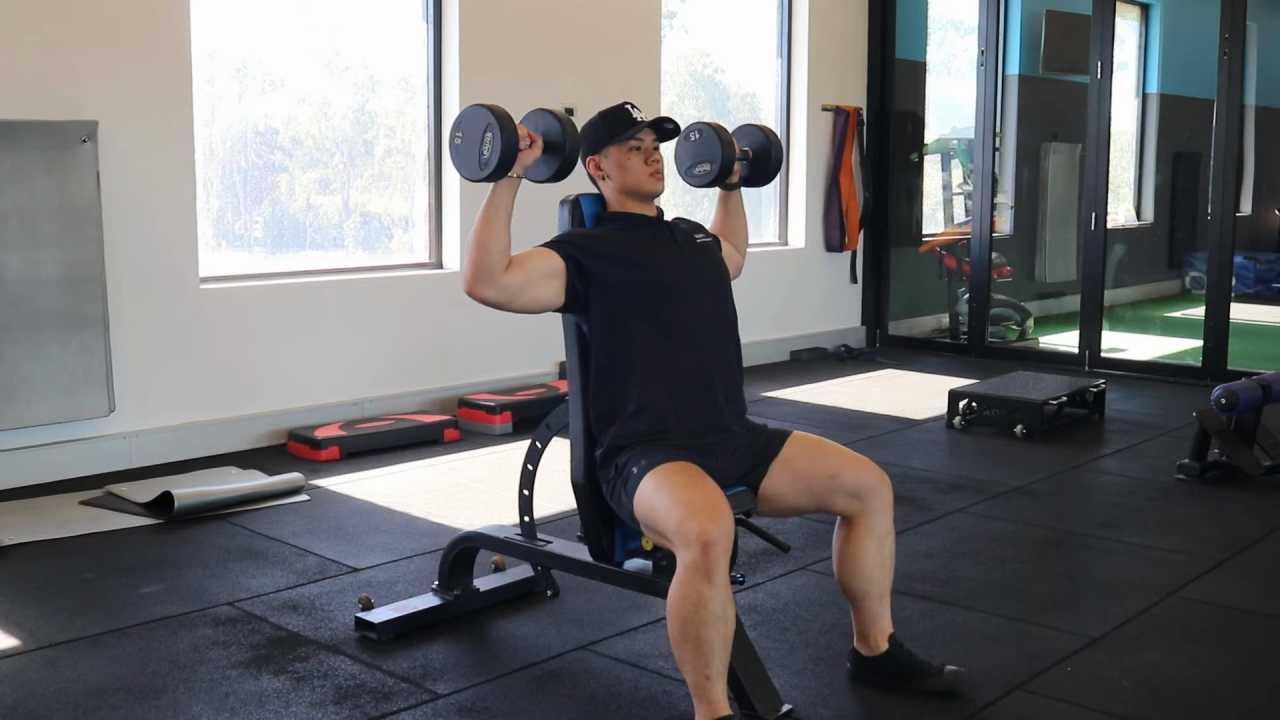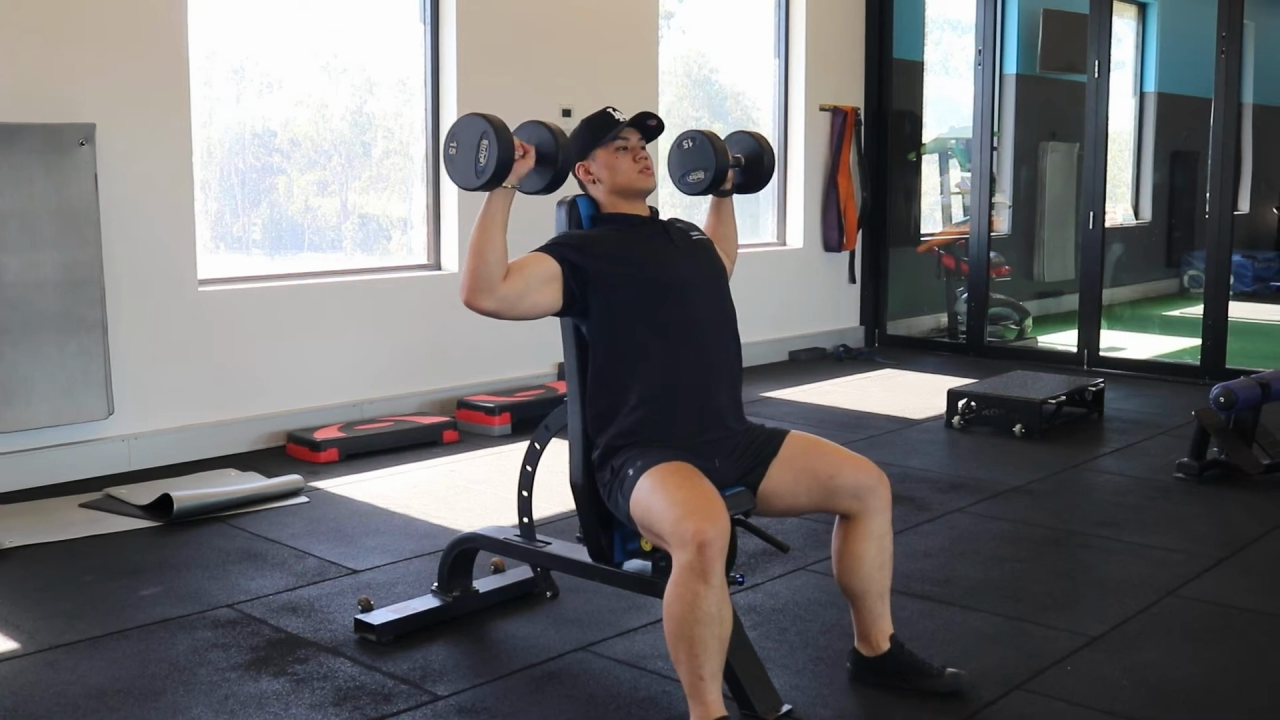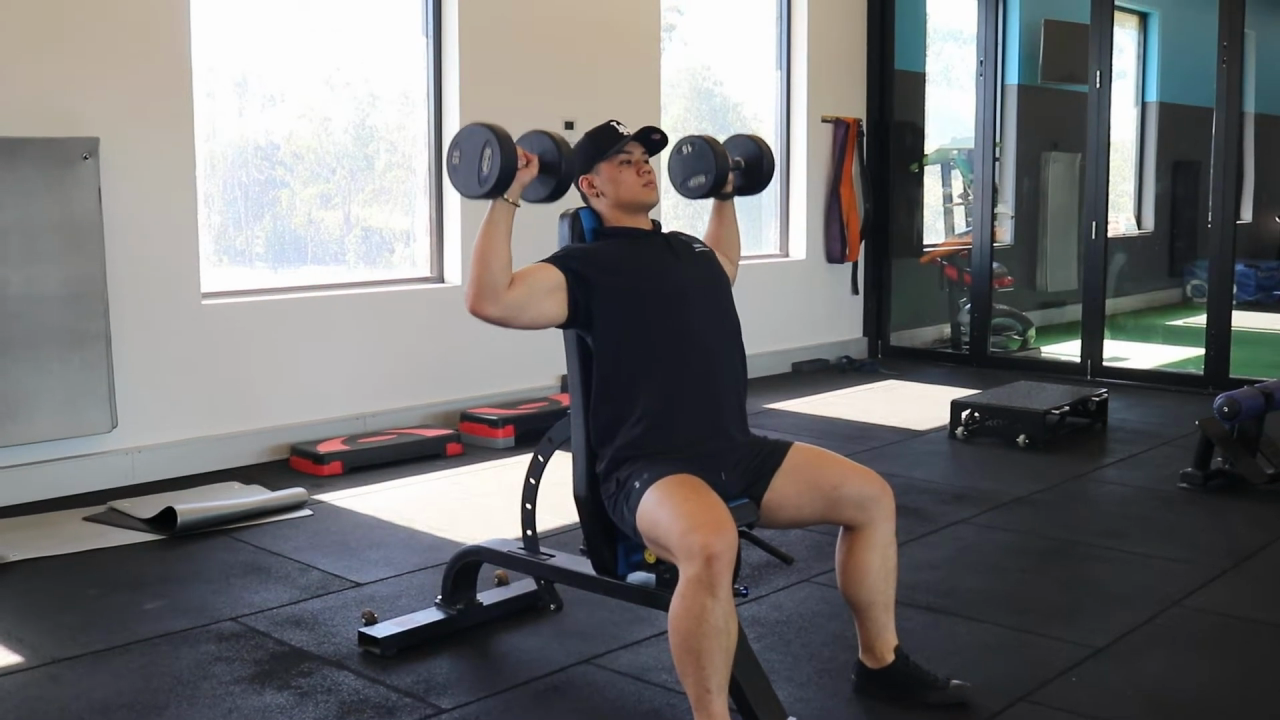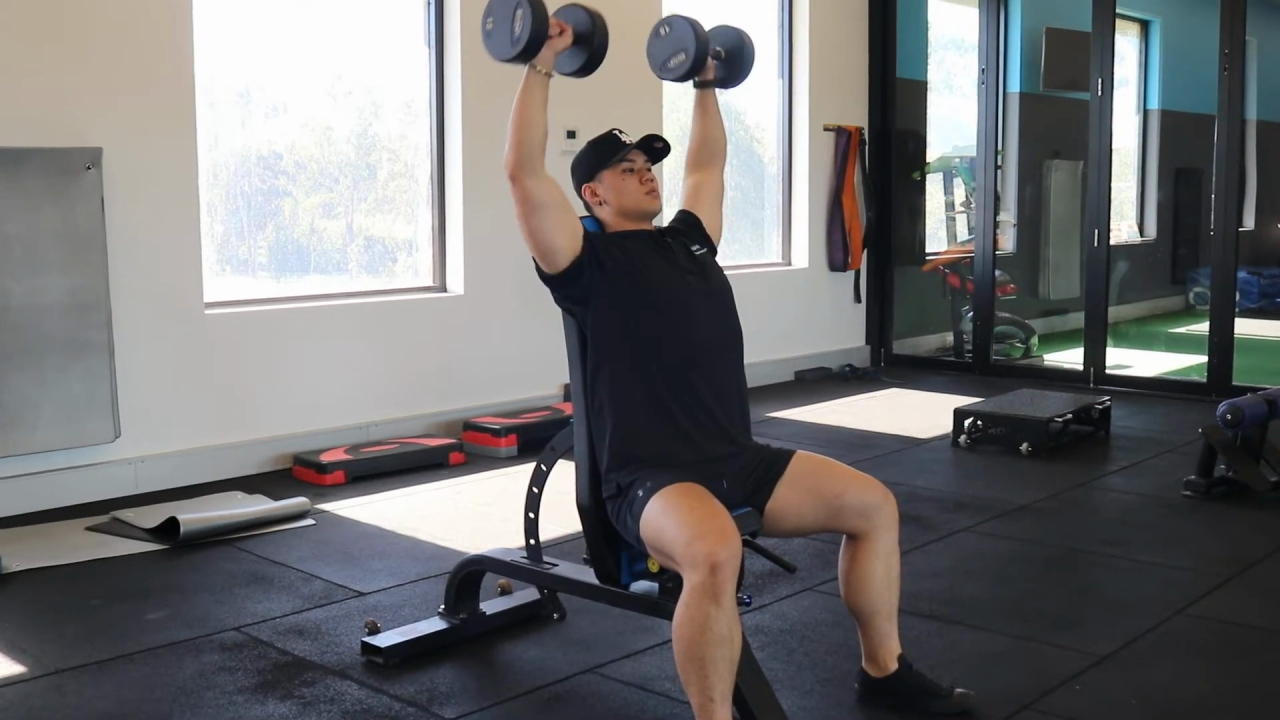
dt=0.5s
person 1, frame 1
left shoulder: (691, 235)
right shoulder: (588, 250)
left elbow: (733, 258)
right elbow: (486, 281)
left wrist: (731, 185)
right wrist: (508, 178)
left hip: (734, 438)
right hip: (647, 454)
left knee: (869, 487)
right knee: (708, 534)
left ankle: (876, 650)
person 1, frame 2
left shoulder: (684, 235)
right shoulder: (584, 252)
left elbow: (721, 263)
right elbow: (484, 292)
left wrist: (723, 191)
right wrist: (503, 188)
left hip: (731, 438)
right hip: (647, 455)
left knee: (867, 486)
right knee: (703, 536)
left ankle: (876, 649)
person 1, frame 3
left shoulder: (687, 249)
right shoulder: (587, 266)
left elbow: (726, 259)
right elbow: (487, 300)
left wrist: (723, 193)
right wrist: (506, 196)
left hip: (735, 451)
right hip: (649, 468)
left knee: (871, 497)
right knee: (711, 546)
left ankle: (881, 662)
person 1, frame 4
left shoulder: (687, 240)
right shoulder: (591, 263)
left elbow: (710, 163)
right elbow: (523, 172)
left wrist: (705, 85)
right wrist: (541, 66)
left hip: (739, 460)
right hip: (652, 476)
left knee: (873, 505)
right knee: (715, 554)
